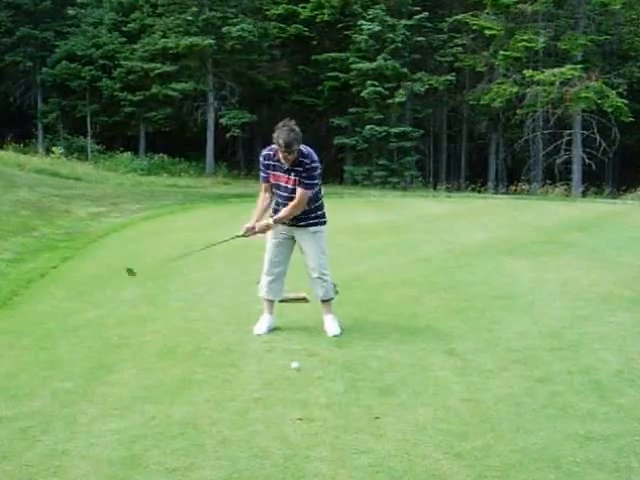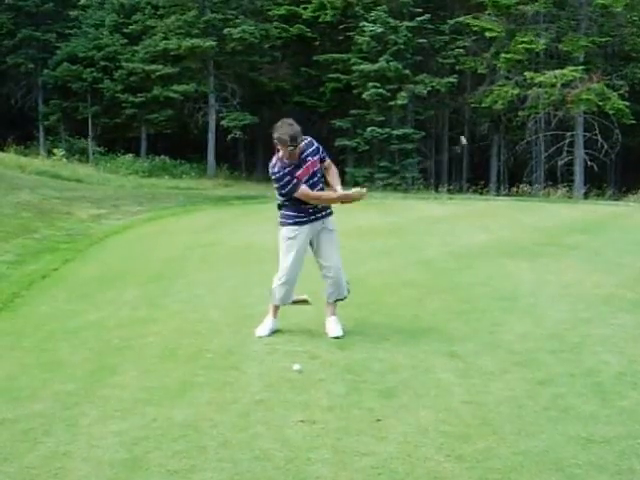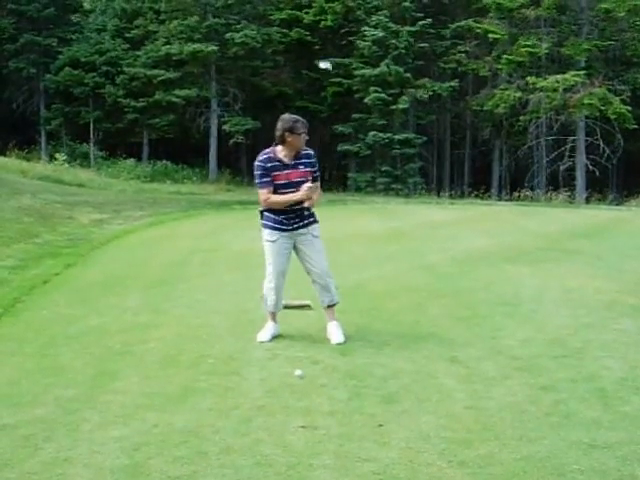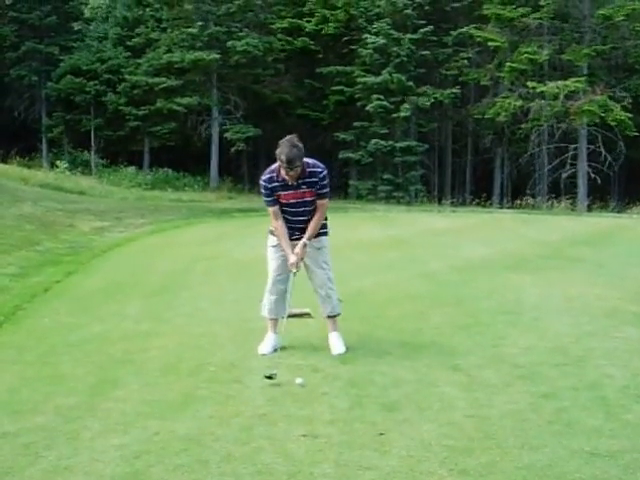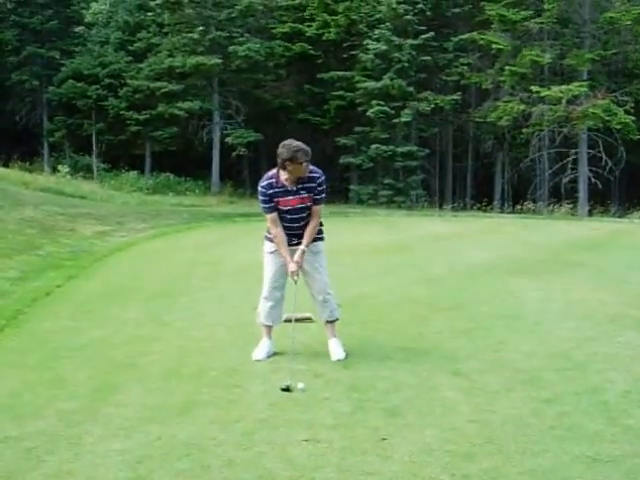
dt=1s
person 1, frame 1
left shoulder: (310, 161)
right shoulder: (266, 156)
left elbow: (300, 202)
right elbow: (266, 192)
left wrist: (271, 223)
right wrist: (255, 220)
left hip: (310, 222)
right hip: (278, 220)
left knee: (318, 268)
right knee: (272, 267)
left ankle: (328, 315)
right ankle: (267, 315)
person 1, frame 2
left shoulder: (310, 144)
right shoulder: (278, 169)
left elbow: (329, 167)
right elbow: (311, 197)
left wrist: (339, 191)
right wrist: (345, 196)
left hip: (322, 218)
right hip: (294, 224)
left knee: (332, 266)
right knee: (287, 271)
left ankle: (331, 316)
right ankle: (271, 318)
person 1, frame 3
left shoulder: (309, 156)
right shoulder: (264, 160)
left elbow: (315, 189)
right elbow: (266, 200)
left wrist: (312, 198)
right wrist: (298, 196)
left hip: (306, 226)
right hip: (276, 229)
left knee: (321, 272)
right knee: (274, 276)
left ankle: (332, 322)
right ankle: (272, 323)
person 1, frame 4
left shoulder: (318, 171)
right shoulder: (268, 178)
left elbow: (321, 210)
right elbow: (276, 218)
left wrist: (304, 243)
right wrist: (289, 252)
left hip: (314, 235)
right hip: (281, 237)
left knee: (324, 282)
right knee: (275, 283)
left ankle: (334, 332)
right ankle: (272, 334)
person 1, frame 5
left shoulder: (316, 177)
right shoulder: (266, 184)
left elbow: (315, 218)
right elbow: (274, 225)
left wrist: (301, 250)
right wrist: (288, 260)
left hip: (310, 241)
right hip: (277, 243)
left knee: (322, 288)
right knee: (271, 290)
left ankle: (333, 339)
right ankle: (266, 341)
